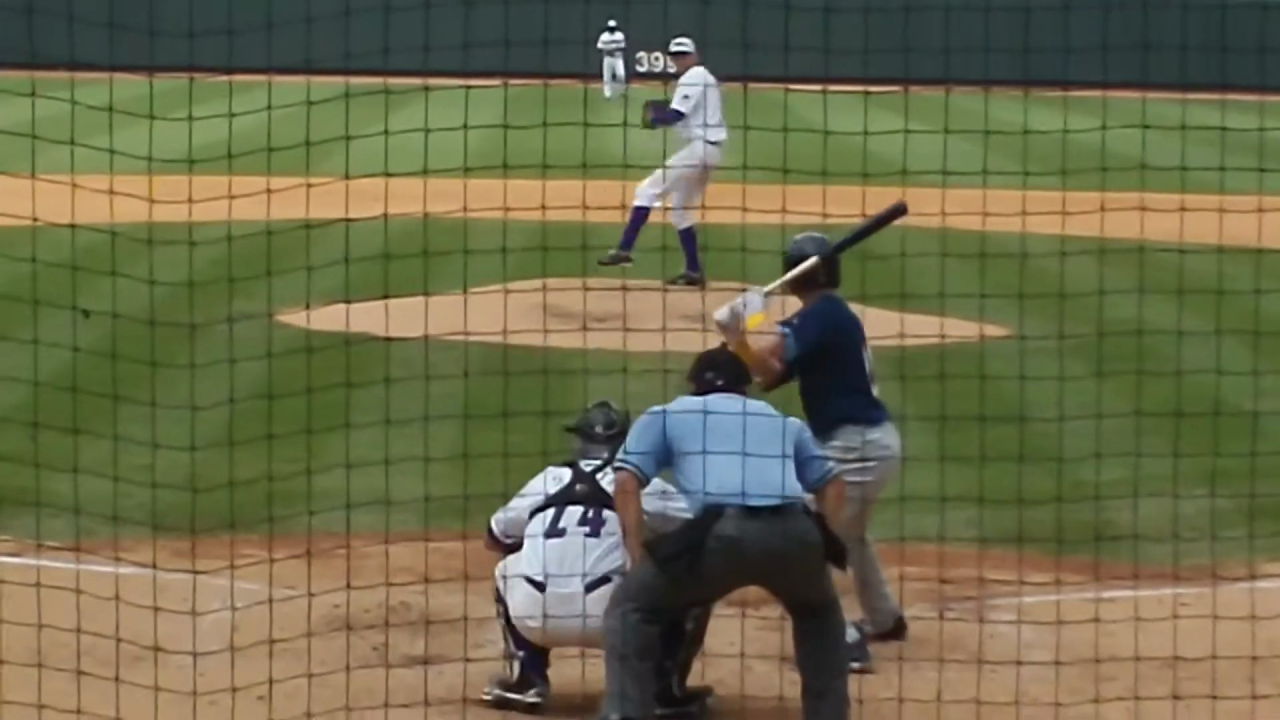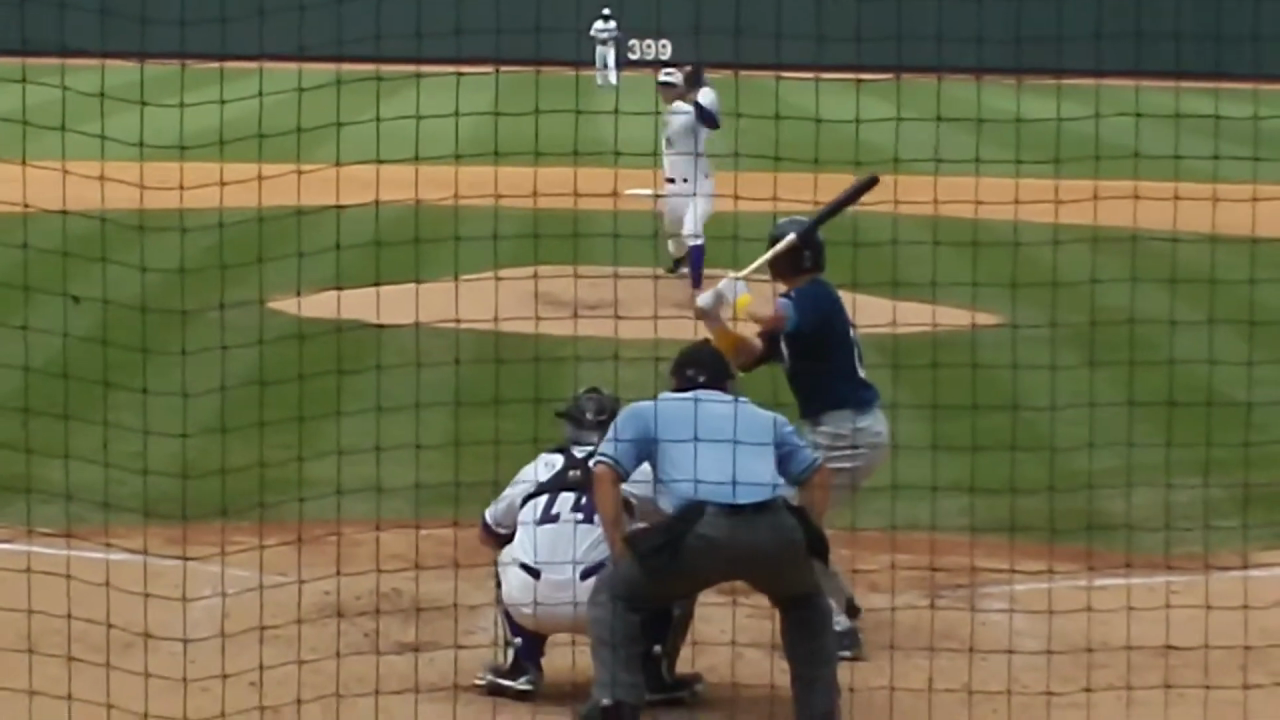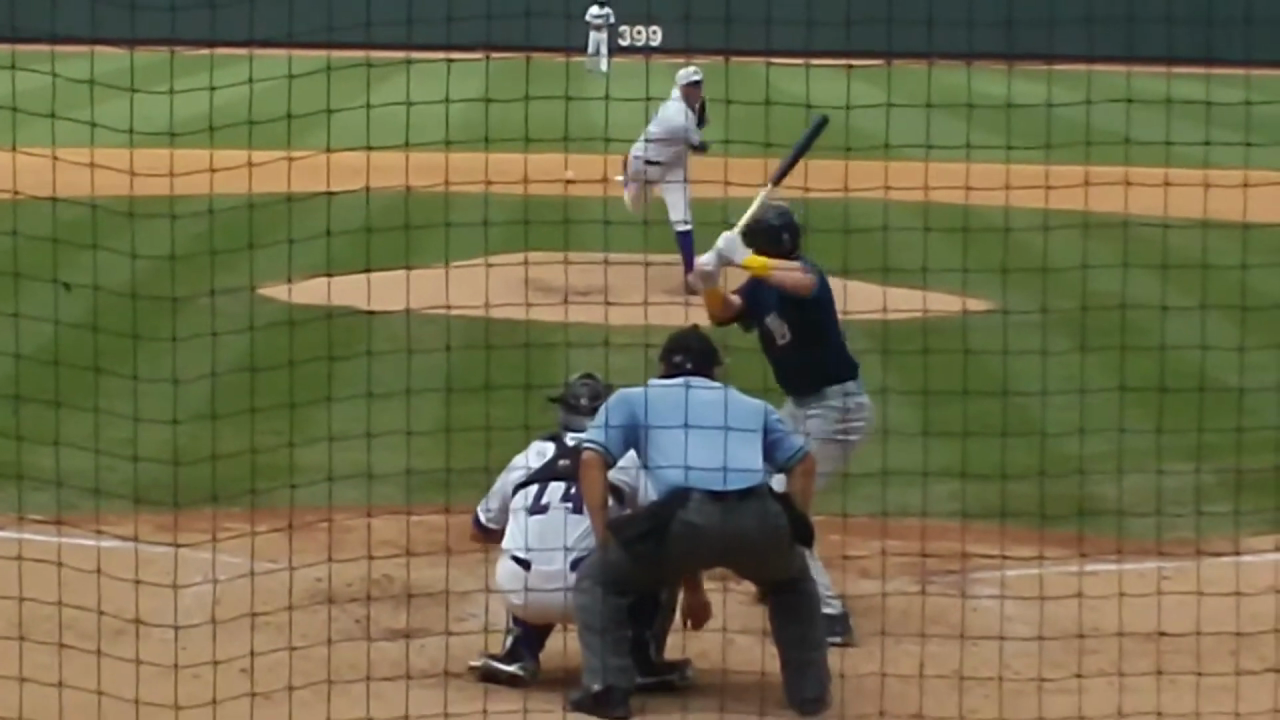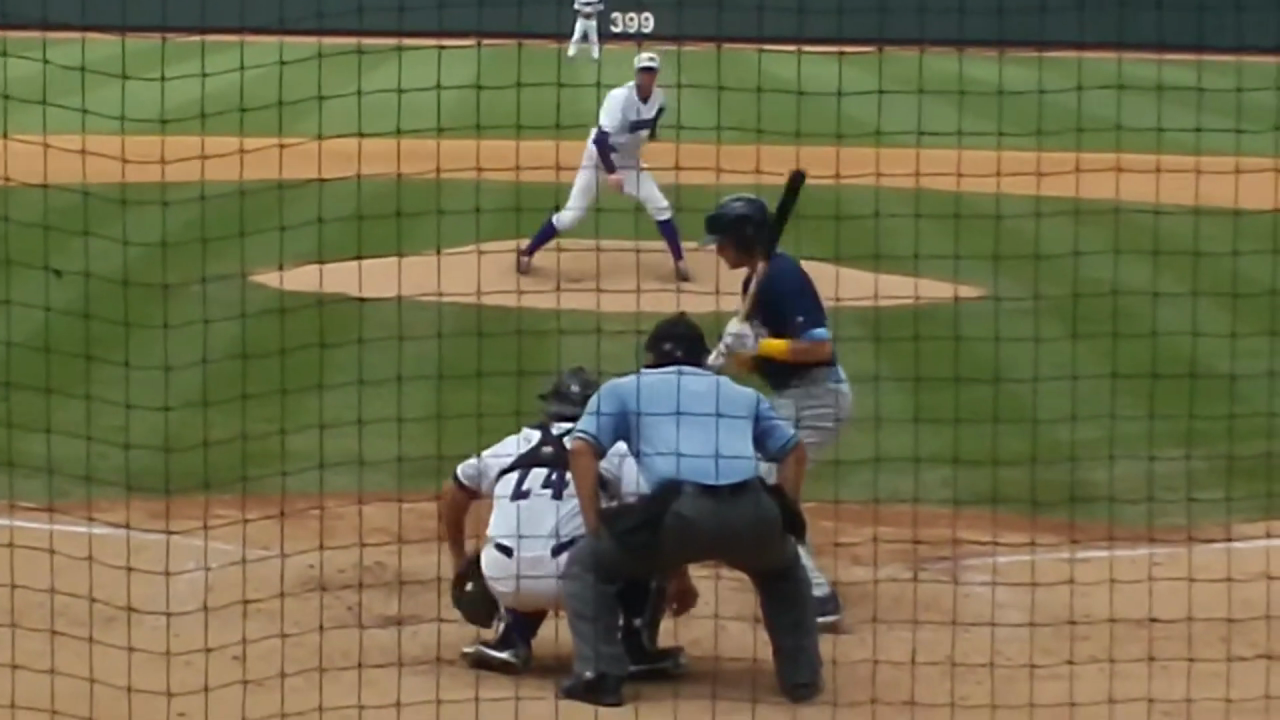
dt=0.4s
person 1, frame 1
left shoulder: (821, 314)
right shoulder: (834, 316)
left elbow: (772, 351)
right elbow: (769, 376)
right wrist: (735, 334)
left hip: (855, 447)
right hip: (871, 440)
right knee: (846, 532)
left ankle: (845, 645)
right ankle: (884, 619)
person 1, frame 2
left shoulder: (813, 295)
right shoulder: (807, 301)
left elbow: (773, 319)
right elbow: (748, 356)
left wrist: (738, 298)
right wrist: (714, 320)
left hip: (845, 432)
right hip: (846, 427)
left ankle: (838, 632)
right ankle: (835, 599)
person 1, frame 3
left shoulder: (799, 280)
right shoulder: (761, 287)
left elbow: (805, 282)
right elbow: (723, 312)
left wrist: (741, 259)
right wrist: (708, 282)
left hip: (835, 408)
right hip: (803, 404)
left ankle: (830, 616)
person 1, frame 4
left shoulder: (784, 279)
right shoulder: (755, 282)
left elbow: (822, 347)
right elbow: (755, 353)
left wrist: (757, 346)
right wrist: (729, 354)
left hip: (814, 399)
right hip: (795, 397)
left ankle: (817, 598)
person 2, frame 1
left shoulder: (663, 416)
right shoulder: (785, 421)
left elbow: (627, 483)
right elbow: (830, 487)
left wrist: (640, 562)
right wrist: (818, 550)
left hip: (723, 535)
right hip: (793, 534)
left knee: (631, 603)
right knee: (819, 612)
person 2, frame 2
left shoulder: (645, 412)
right shoulder: (765, 417)
left elbow: (604, 475)
right elbow: (816, 477)
left wrist: (620, 553)
right wrist: (804, 544)
left hip: (704, 532)
right hip: (775, 533)
left knee: (613, 593)
right knee: (805, 600)
person 2, frame 3
left shoulder: (632, 399)
right shoulder: (752, 405)
left elbow: (592, 460)
right elbow: (802, 464)
left wrist: (605, 540)
right wrist: (789, 528)
left hip: (689, 518)
right hip: (759, 520)
left knee: (598, 579)
right knee: (793, 585)
left ankle: (607, 688)
person 2, frame 4
left shoulder: (622, 389)
right shoulder: (742, 393)
left elbow: (582, 450)
right elbow: (793, 452)
left wrist: (596, 531)
right wrist: (781, 520)
left hip: (682, 511)
right hip: (750, 513)
left knee: (587, 566)
right knee: (784, 571)
left ankle: (599, 675)
right ankle: (801, 677)
person 3, frame 1
left shoulder: (546, 479)
left elbow: (495, 539)
left hip: (533, 614)
right hip: (604, 613)
left knee: (509, 574)
left ankle: (527, 681)
right ankle: (666, 688)
person 3, frame 2
left shoulder: (537, 467)
right shoulder: (634, 469)
left elbow: (490, 534)
left hip: (527, 603)
left ankle: (521, 668)
right ankle: (655, 674)
person 3, frame 3
left shoulder: (528, 457)
right shoulder: (626, 458)
left elbow: (481, 532)
left hip: (519, 593)
left ankle: (518, 654)
right ankle: (644, 661)
person 3, frame 4
left shoulder: (515, 443)
right shoulder: (614, 447)
left elbow: (455, 493)
left wrist: (459, 559)
left hip: (505, 580)
left ankle: (510, 642)
right ankle: (637, 648)
person 4, frame 1
left shoulder: (692, 78)
right shoulder: (706, 79)
left elbow: (675, 115)
left wrist: (654, 119)
right wrist: (662, 116)
left hip: (699, 149)
right hip: (709, 152)
left knee: (647, 191)
right knee: (680, 212)
left ankle: (624, 248)
right ankle: (693, 271)
person 4, frame 2
left shoulder: (689, 110)
right shoulder: (674, 112)
left elbow: (713, 121)
left hip: (697, 184)
right hip: (675, 187)
left knee: (692, 231)
right knee: (674, 234)
left ankle: (696, 288)
right ankle: (681, 260)
person 4, frame 3
left shoulder: (685, 98)
right shoulder: (680, 120)
right elbow: (699, 147)
right wrist: (704, 145)
left hip: (671, 166)
right hip: (645, 163)
left knee: (681, 219)
right knee: (634, 204)
left ankle: (690, 274)
person 4, frame 4
left shoulder: (657, 98)
right shoulder: (619, 96)
right elbow: (602, 137)
left wrist: (650, 132)
right wrist: (610, 173)
left hip: (627, 157)
right hip: (599, 156)
left knee: (660, 206)
right knee: (571, 215)
left ankle: (679, 261)
right ankle: (527, 252)
